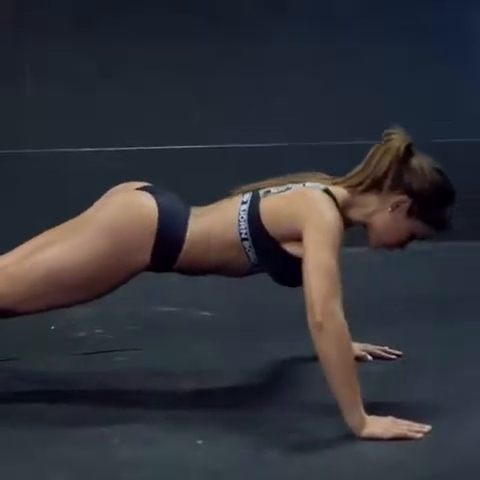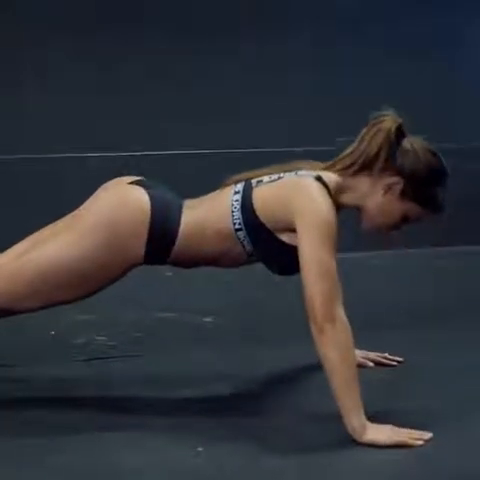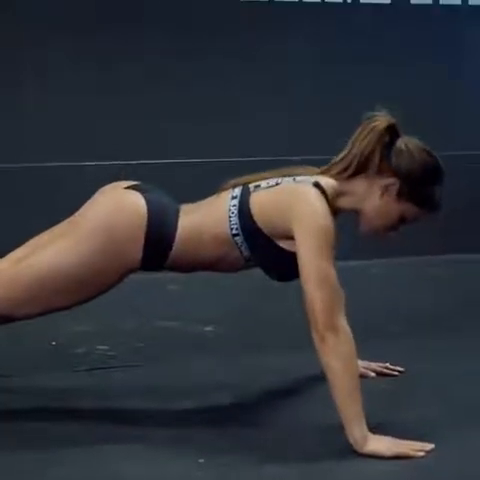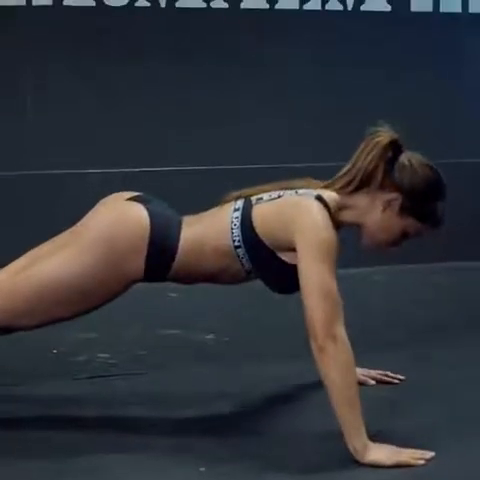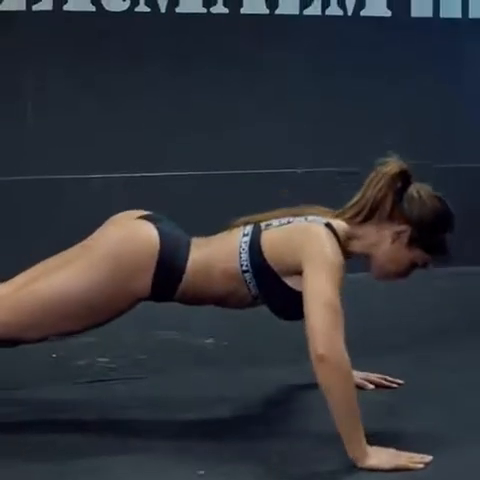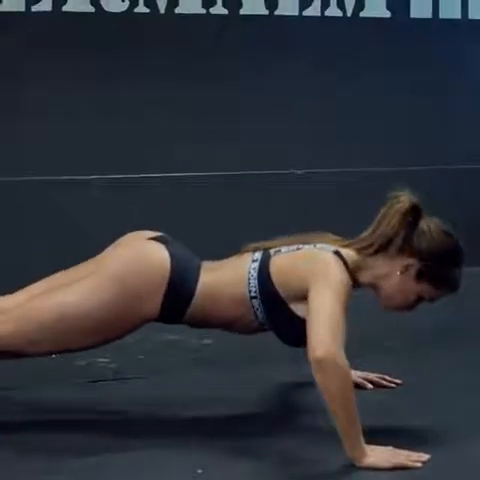
dt=0.3s
person 1, frame 1
left shoulder: (328, 197)
right shoulder: (324, 214)
right elbow: (323, 316)
left wrist: (337, 344)
right wrist: (360, 421)
left hip: (143, 210)
right hip: (137, 231)
person 1, frame 2
left shoulder: (319, 185)
right shoulder: (316, 203)
right elbow: (325, 317)
left wrist: (339, 351)
right wrist: (360, 427)
left hip: (137, 206)
right hip: (131, 225)
person 1, frame 3
left shoulder: (317, 190)
right shoulder: (312, 210)
right elbow: (327, 326)
left wrist: (343, 360)
right wrist: (362, 438)
left hip: (134, 210)
right hip: (127, 229)
person 1, frame 4
left shoulder: (319, 205)
right shoulder: (316, 222)
right elbow: (326, 335)
left wrist: (340, 367)
right wrist: (362, 447)
left hip: (136, 220)
right hip: (129, 240)
person 1, frame 5
left shoulder: (329, 230)
right shoulder: (324, 247)
right elbow: (324, 350)
left wrist: (341, 374)
right wrist: (362, 453)
left hip: (143, 239)
right hip: (138, 259)
person 1, frame 6
left shoulder: (338, 256)
right shoulder: (334, 272)
right elbow: (323, 356)
left wrist: (338, 371)
right wrist: (360, 452)
left hip: (153, 258)
right hip: (148, 279)
